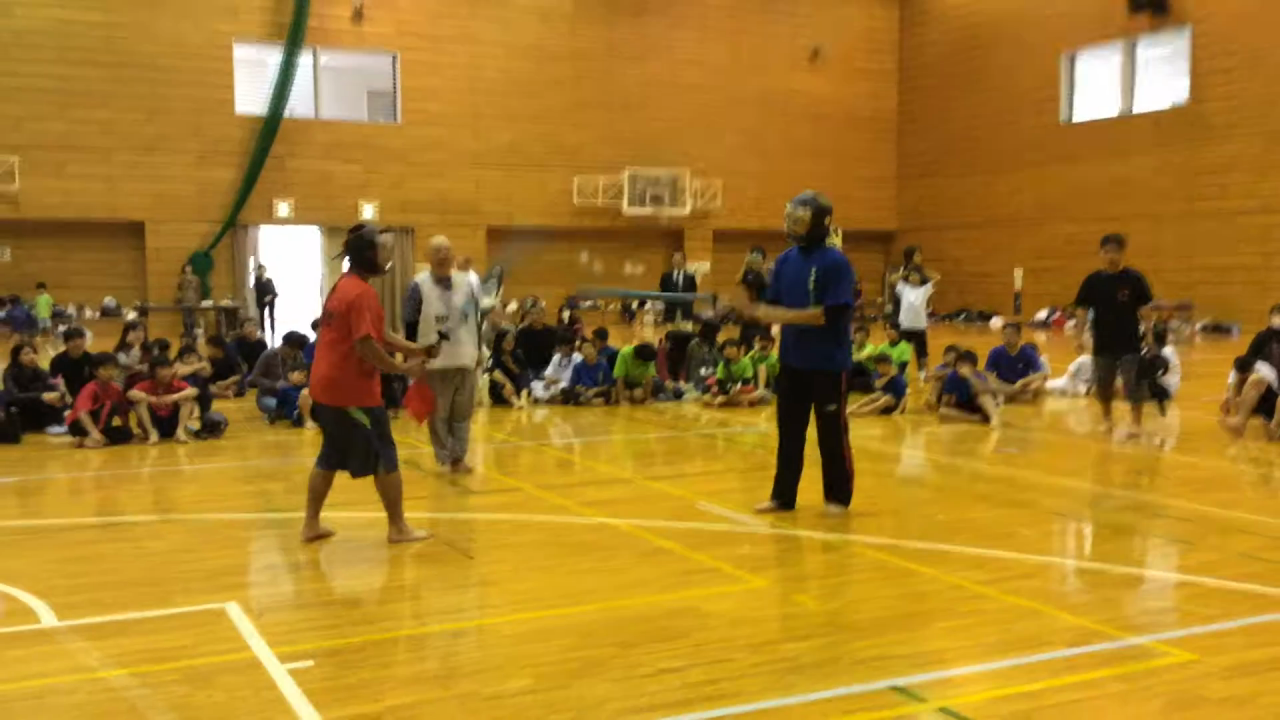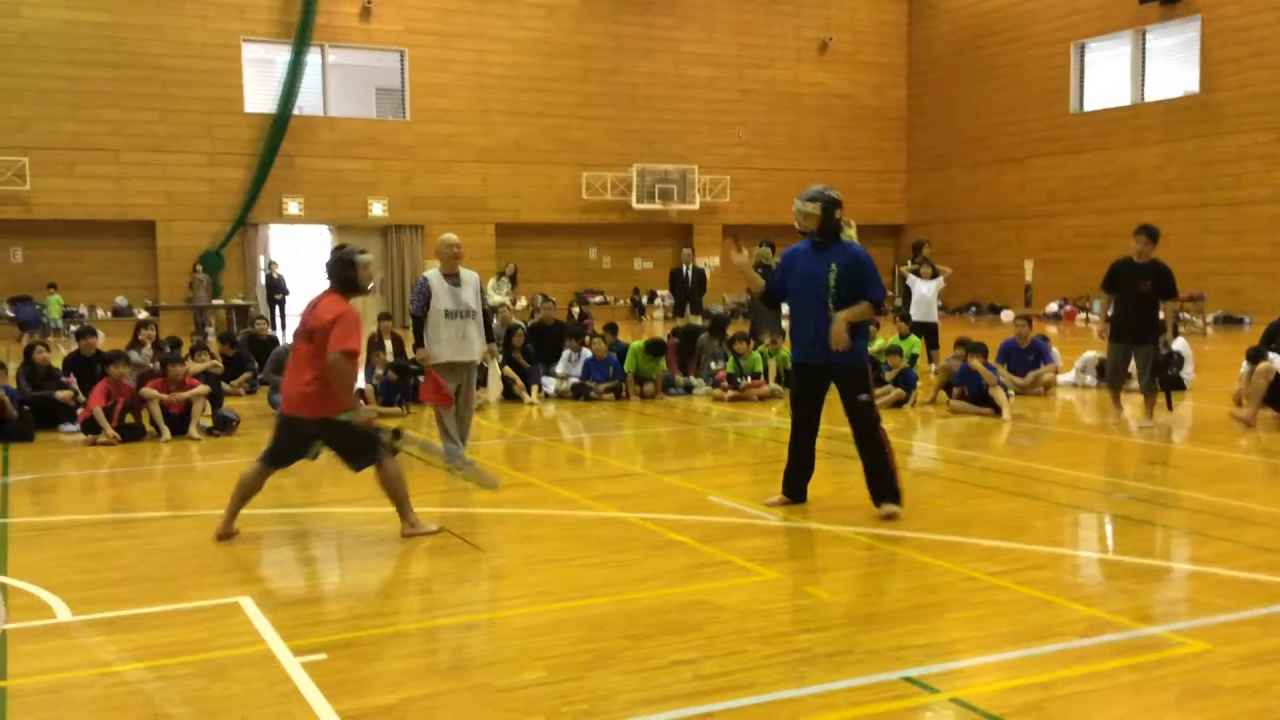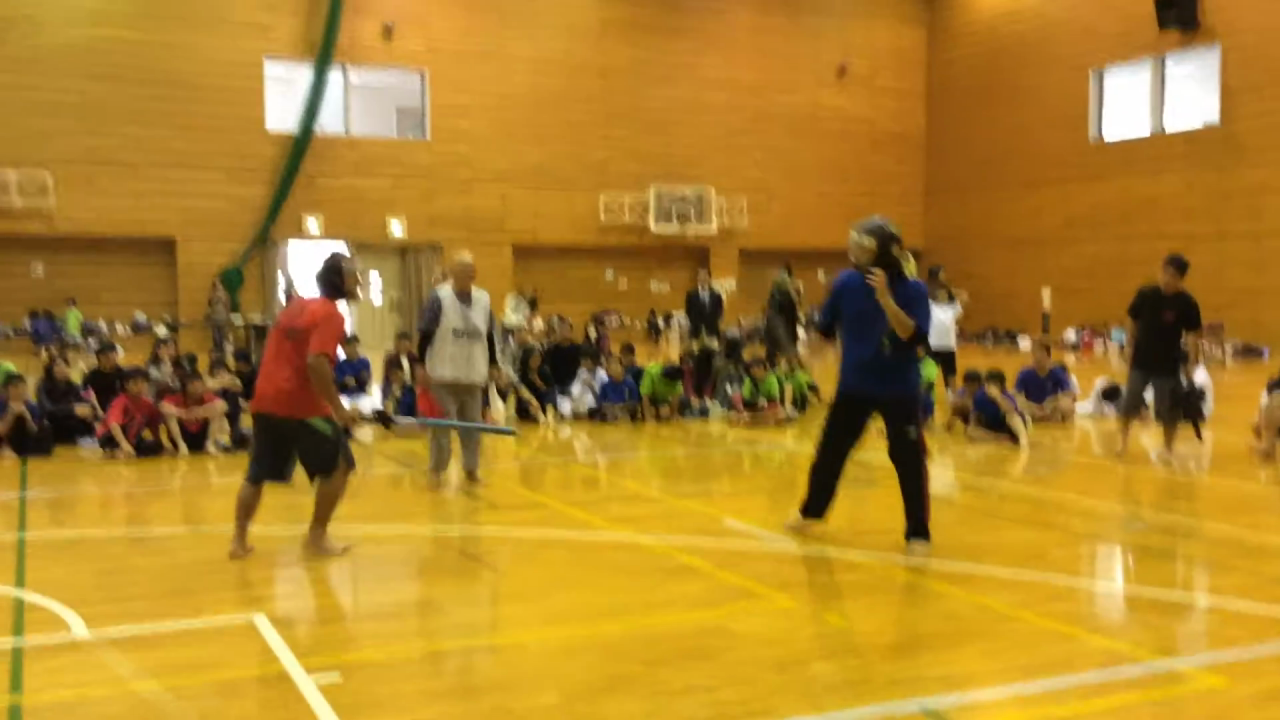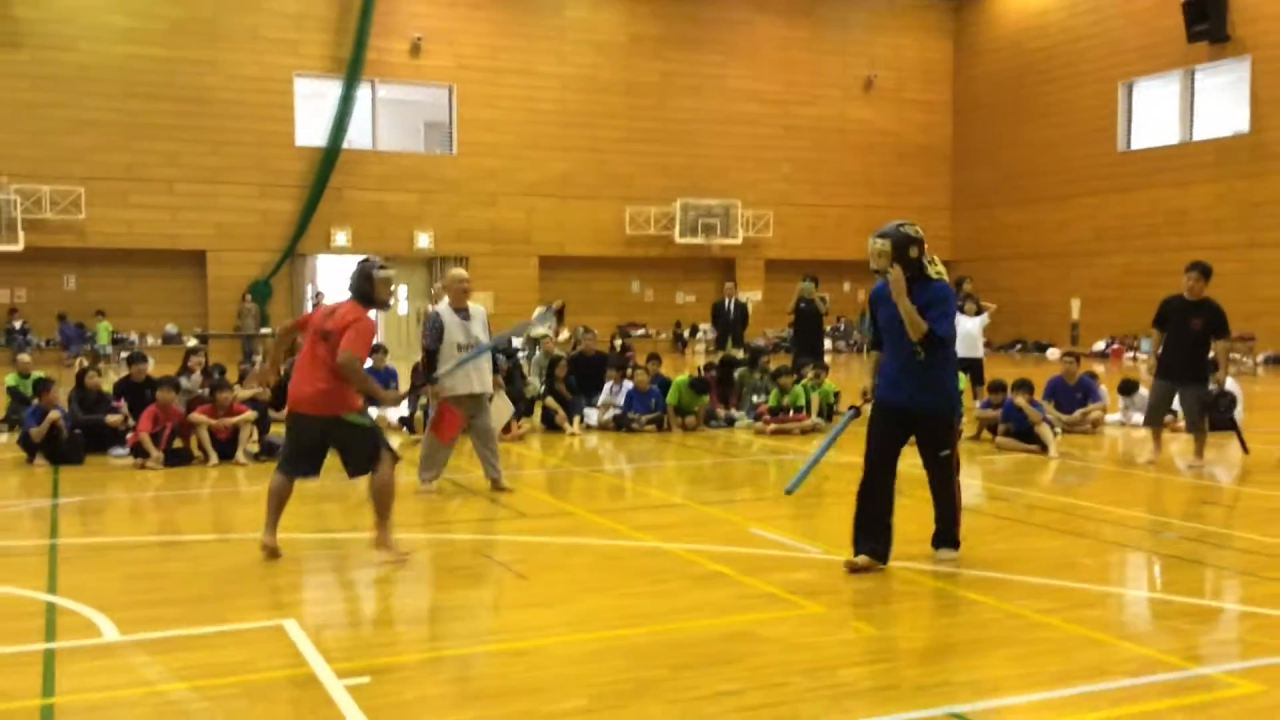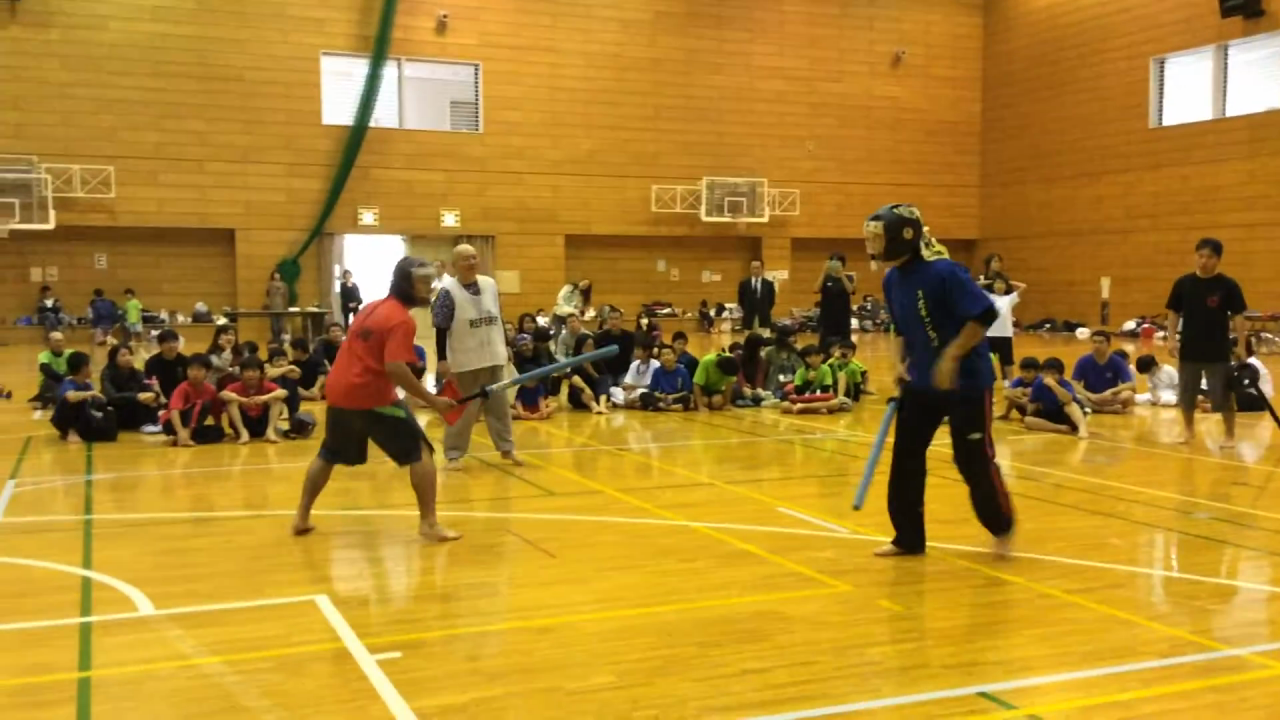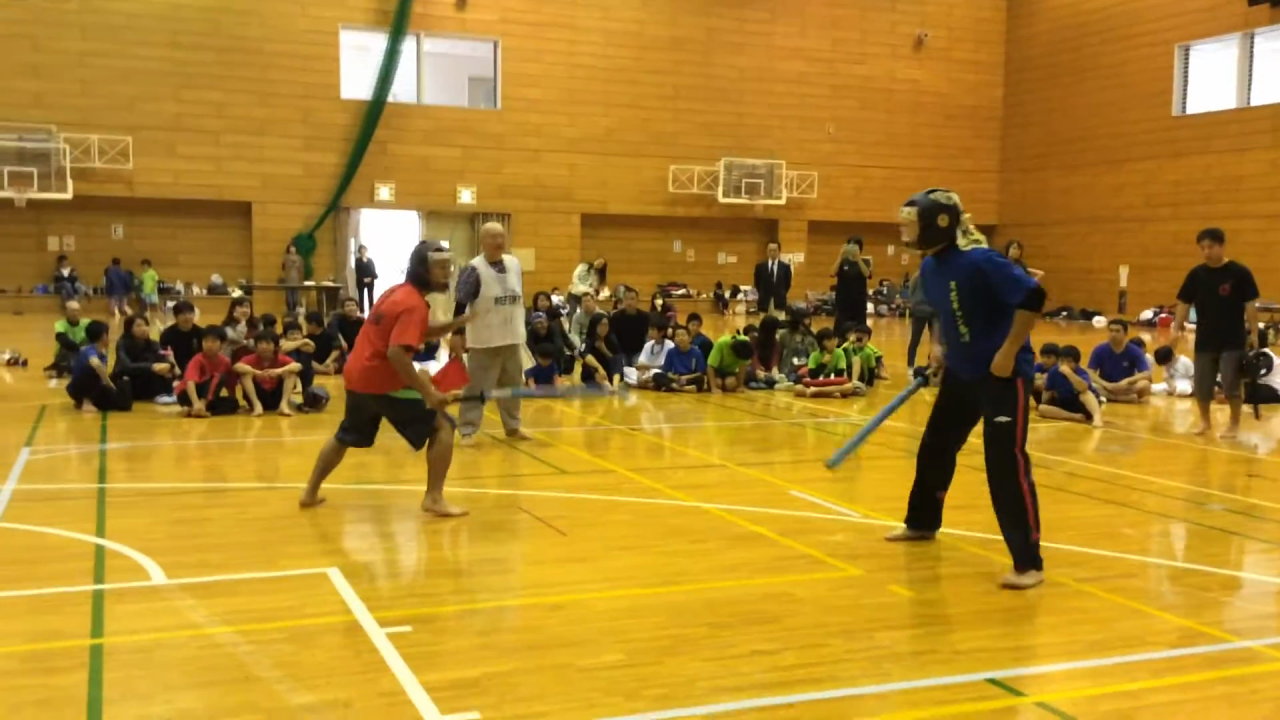
dt=0.3s
person 1, frame 1
left shoulder: (835, 262)
right shoulder: (786, 259)
left elbow: (834, 313)
right elbow: (773, 304)
left wrist: (783, 315)
right wrist: (753, 308)
left hip: (828, 361)
right hip: (792, 360)
left knee: (831, 431)
right knee: (789, 430)
left ankle: (837, 496)
right ankle: (782, 496)
person 1, frame 2
left shoulder: (854, 256)
right shoulder: (793, 255)
left elbow: (876, 302)
right elbow: (771, 297)
left wrist: (844, 319)
right wrist: (745, 270)
left hip: (848, 356)
right hip: (806, 355)
left knee: (866, 425)
right knee: (802, 425)
left ankle: (887, 496)
right ankle: (793, 489)
person 1, frame 3
left shoulder: (912, 290)
right shoulder: (845, 283)
left elbow: (914, 337)
right elbow: (826, 325)
left wrist: (885, 298)
left hip: (899, 388)
right hip: (854, 385)
left knee: (910, 459)
right knee: (831, 448)
left ankle: (917, 533)
right ankle: (812, 510)
person 1, frame 4
left shoulder: (939, 292)
right shoulder: (878, 293)
left elbow: (929, 340)
left wrist: (903, 299)
right wrist: (871, 378)
left hip: (936, 399)
right hip: (890, 397)
left knee: (942, 474)
right knee: (876, 472)
left ankle: (946, 540)
right ankle: (871, 550)
person 1, frame 5
left shoulder: (943, 272)
right shoulder: (892, 279)
left elbow: (983, 315)
left wrist: (951, 356)
right wrist: (901, 362)
left hip: (966, 380)
right hip: (919, 382)
left knee: (975, 460)
right knee: (905, 458)
left ankle: (1000, 524)
right ankle: (908, 538)
person 1, frame 6
left shoulder: (978, 261)
right shoulder: (931, 266)
left elbow: (1032, 297)
left wrist: (1009, 352)
right wrist: (942, 347)
left hip: (1002, 372)
right hip: (961, 372)
left knee: (1006, 455)
right knee: (935, 446)
left ankle: (1027, 561)
right ankle: (922, 522)
person 2, frame 1
left shoulder: (342, 285)
right shoulder: (363, 294)
left elbow: (378, 335)
right elbow: (365, 347)
left wrist: (410, 349)
right wrist: (401, 367)
left hip: (325, 386)
right hip: (352, 390)
left knee: (330, 458)
right knee: (384, 459)
left ankle: (311, 524)
right ankle: (398, 528)
person 2, frame 2
left shoulder: (316, 304)
right shoulder: (346, 314)
right elbow: (337, 362)
right wrist: (355, 408)
left hip: (293, 399)
right hip: (326, 403)
left knee: (269, 462)
right knee: (383, 454)
left ankle: (227, 522)
right ankle: (409, 521)
person 2, frame 3
left shoulder: (296, 306)
right shoulder: (331, 316)
left elbow: (277, 348)
right elbow: (316, 362)
right wrist: (338, 406)
left hip: (266, 400)
right hip: (303, 405)
left knee: (258, 473)
right knee: (338, 465)
left ankle: (239, 541)
right ankle: (317, 536)
person 2, frame 4
left shoulder: (326, 310)
right shoulder: (362, 321)
left elbow: (287, 330)
right elbow: (346, 361)
left wrist: (272, 364)
right wrist: (379, 393)
left hip: (301, 401)
right hip: (336, 404)
left knee: (288, 468)
right knee: (383, 460)
left ankle: (270, 533)
right ankle: (383, 535)
person 2, frame 5
left shoulder: (372, 308)
right shoulder: (402, 320)
right elbow: (395, 369)
right wrist: (430, 399)
left hip: (339, 393)
right hip: (371, 397)
left knee: (328, 455)
right knee: (421, 452)
left ankle: (302, 516)
right ankle: (429, 523)
person 2, frame 6
left shoulder: (396, 292)
right shoulder: (414, 305)
left elbow: (416, 335)
right elbow: (396, 353)
left wrist: (454, 325)
right wrist: (426, 392)
left hip: (357, 377)
right hip: (384, 382)
left knee: (344, 438)
right knee: (442, 427)
left ankle: (310, 492)
right ankle: (434, 498)
person 3, frame 1
left shoulder: (467, 282)
right shoulder: (419, 285)
left elbow: (475, 318)
right elbow: (410, 323)
left wrist: (479, 350)
left hip: (464, 359)
right hip: (434, 361)
left knee: (463, 411)
right knee: (439, 412)
left ankle: (459, 456)
right ankle: (445, 458)
person 3, frame 2
left shoulder: (473, 279)
right shoulder: (428, 281)
left elbow: (484, 313)
left wrist: (490, 342)
right wrist: (420, 347)
left hip: (468, 353)
right hip: (441, 355)
left knee: (465, 406)
right knee: (446, 407)
left ankle: (459, 450)
right ankle: (454, 455)
person 3, frame 3
left shoulder: (484, 299)
right shoulder: (439, 298)
left elbow: (490, 336)
right elbow: (426, 333)
left wrist: (493, 365)
right wrist: (421, 363)
left hip: (473, 374)
right hip: (444, 373)
left knee: (473, 424)
left ankle: (471, 469)
right ankle: (437, 470)
person 3, frame 4
left shoulder: (480, 312)
right shoulder: (438, 315)
right elbow: (429, 353)
left wrist: (496, 374)
right wrist: (432, 383)
left hip: (477, 386)
right hip: (449, 388)
left knee: (486, 432)
right knee: (440, 433)
left ankle: (496, 478)
right ankle: (427, 477)
person 3, frame 5
left shoulder: (490, 285)
right shoulder: (448, 293)
right elbow: (440, 330)
left wrist: (505, 347)
right wrist: (442, 360)
left hip: (493, 359)
right hip: (465, 363)
left knee: (500, 406)
right knee: (462, 411)
left ankle: (507, 449)
right ankle: (454, 455)
person 3, frame 6
left shoulder: (515, 264)
right shoulder: (474, 269)
right elbow: (460, 304)
left wrist: (521, 328)
left hip: (512, 337)
right hip: (485, 340)
left knee: (513, 383)
right knee: (477, 386)
left ankle: (513, 427)
right ankle: (467, 430)
person 4, frame 1
left shoulder: (1134, 278)
right shoulder: (1092, 280)
left elbow: (1143, 307)
right elbow: (1082, 309)
right wrist: (1079, 335)
left hip: (1130, 342)
right hip: (1103, 342)
left knee: (1133, 383)
right knee: (1103, 383)
left ankle: (1136, 423)
right ankle: (1107, 419)
person 4, frame 2
left shoulder: (1161, 271)
right shoulder: (1119, 266)
left elbow: (1168, 302)
right elbow: (1108, 294)
right wrist: (1105, 320)
left hip: (1147, 334)
right hip: (1119, 331)
left knee: (1148, 376)
right knee: (1113, 372)
left ankle: (1148, 415)
right ankle: (1116, 406)
person 4, frame 3
left shoulder: (1187, 303)
right shoulder: (1145, 294)
left elbow: (1192, 334)
right elbow: (1133, 320)
left wrist: (1191, 362)
right wrist: (1129, 346)
left hip: (1168, 363)
right hip: (1141, 359)
left knee: (1168, 407)
right knee: (1131, 399)
left ankle: (1168, 446)
right ankle: (1123, 438)
person 4, frame 4
left shoulder: (1213, 310)
right shoulder: (1170, 303)
left elbow: (1221, 341)
right elbow: (1158, 331)
left wrist: (1222, 370)
right wrist: (1153, 355)
left hip: (1195, 373)
right hip: (1166, 369)
left knee: (1196, 416)
right knee: (1154, 409)
left ankle: (1198, 455)
right ankle: (1156, 447)
person 4, frame 5
left shoulder: (1228, 286)
right shoulder: (1183, 284)
left elbow: (1237, 317)
right elbow: (1174, 312)
right wrist: (1172, 338)
left hip: (1218, 351)
right hip: (1188, 349)
left knee: (1222, 395)
right knee: (1187, 393)
left ankle: (1229, 435)
right ankle: (1189, 430)
person 4, frame 6
left shoulder: (1240, 273)
right shoulder: (1196, 274)
left elbow: (1250, 304)
right elbow: (1184, 303)
left wrist: (1253, 333)
right wrist: (1176, 328)
left hip: (1233, 340)
right hip: (1205, 339)
left knee: (1231, 383)
right knee: (1202, 384)
left ankle: (1234, 424)
right ankle: (1205, 421)
